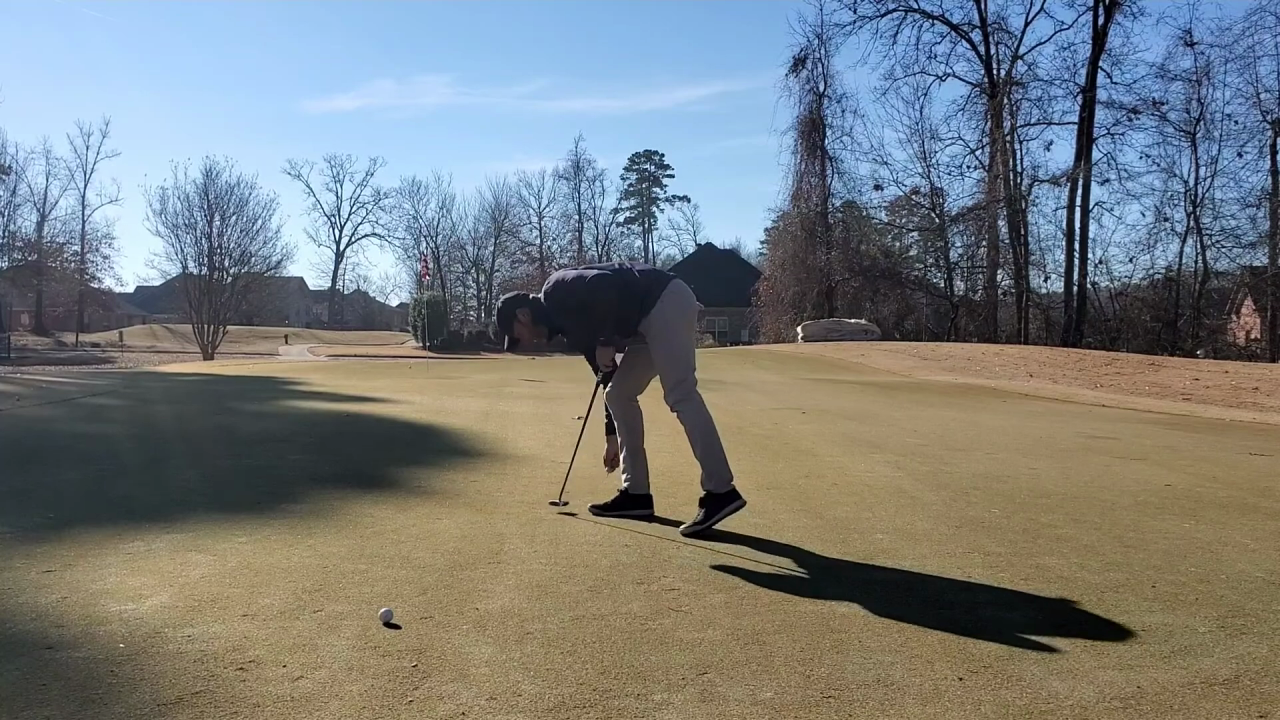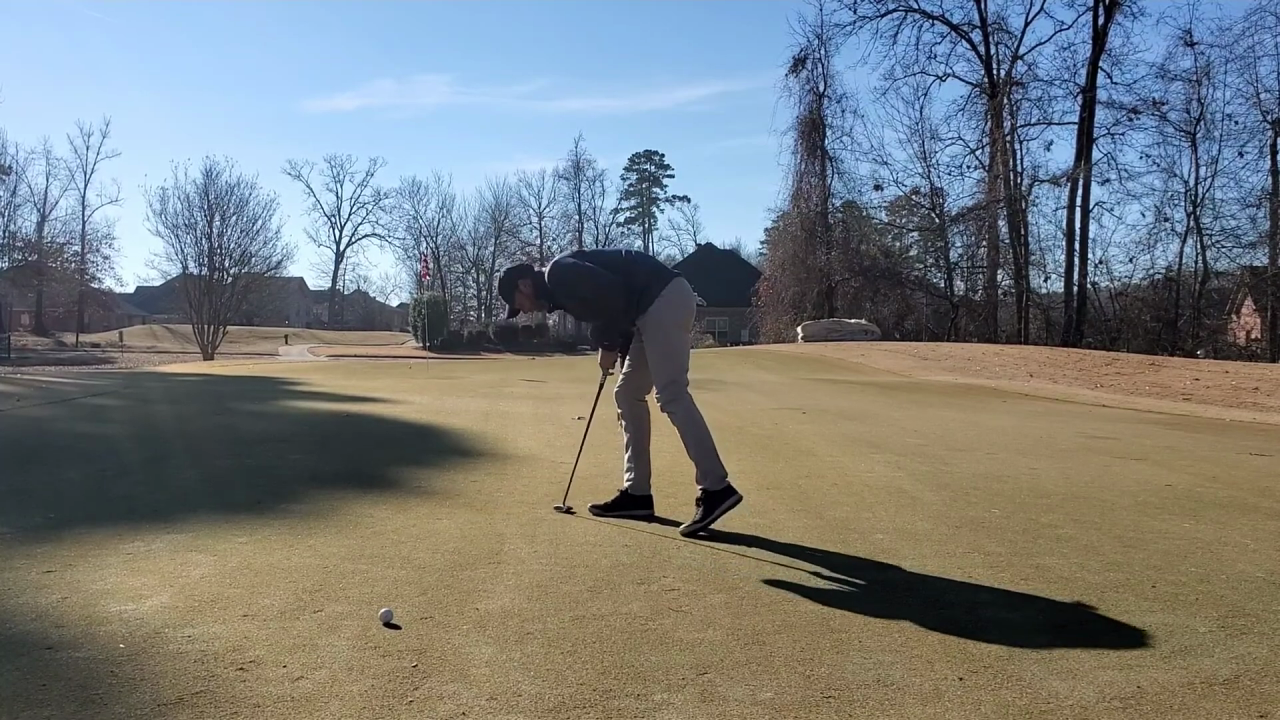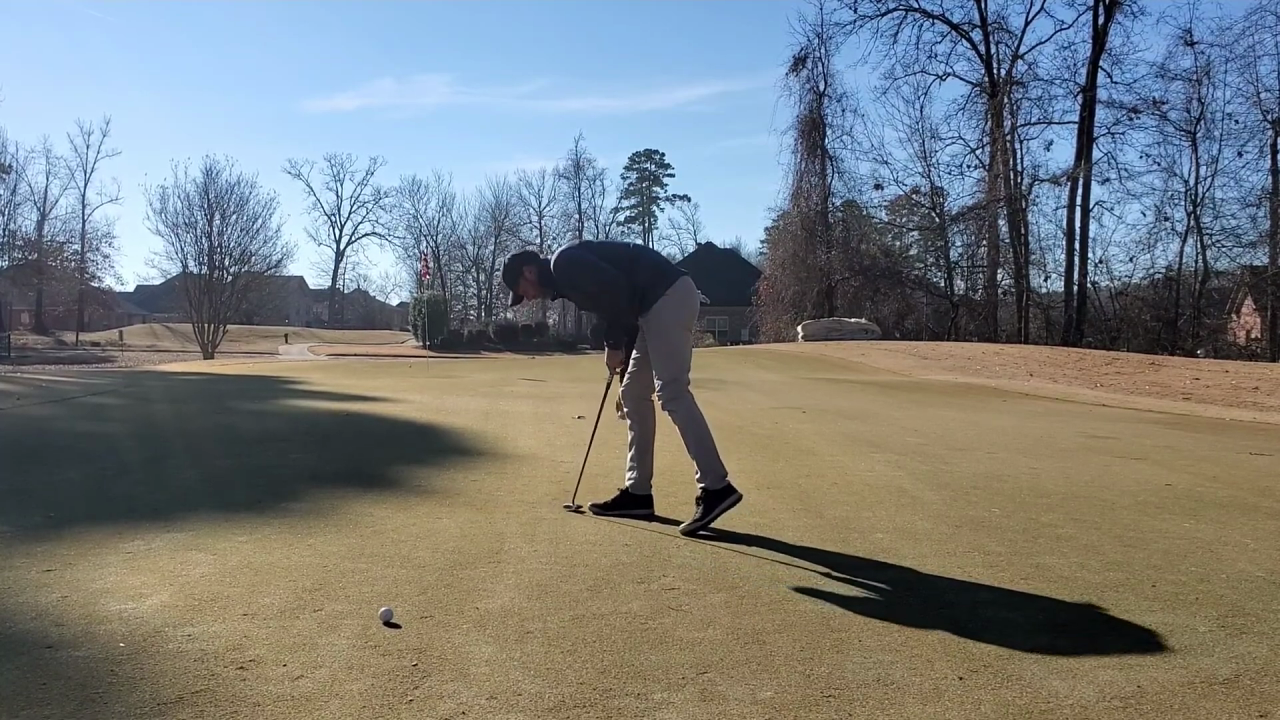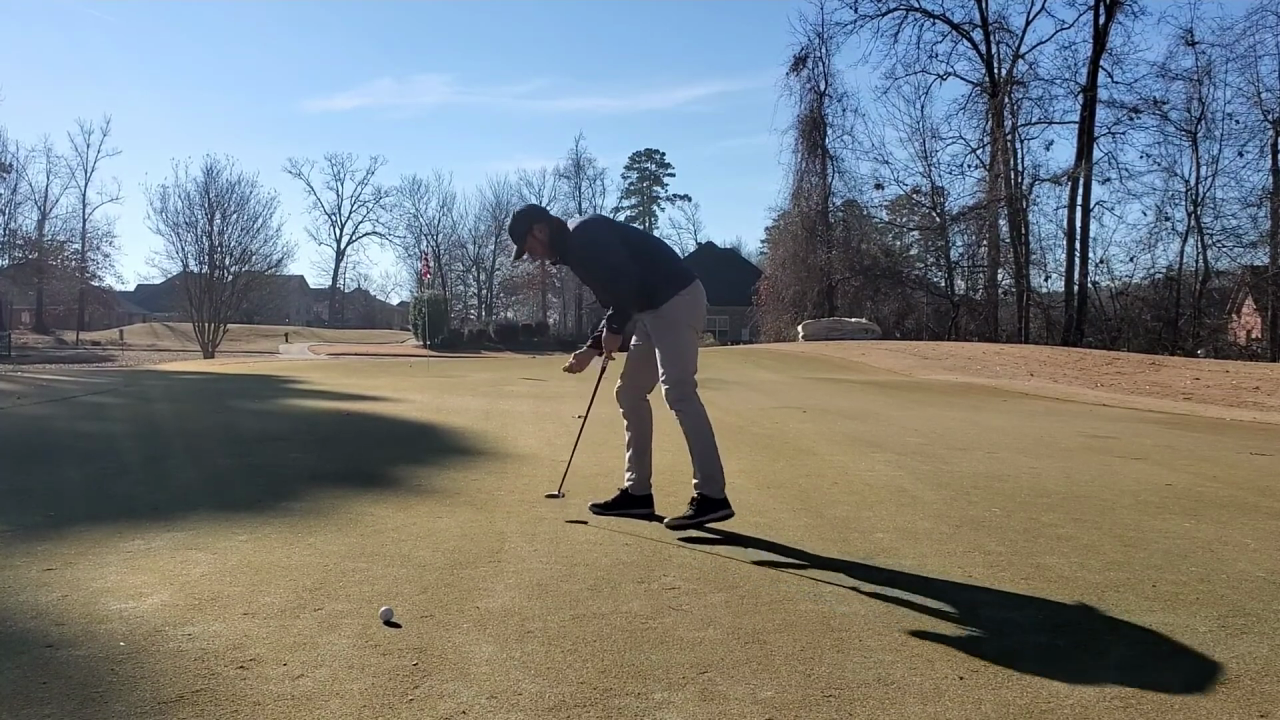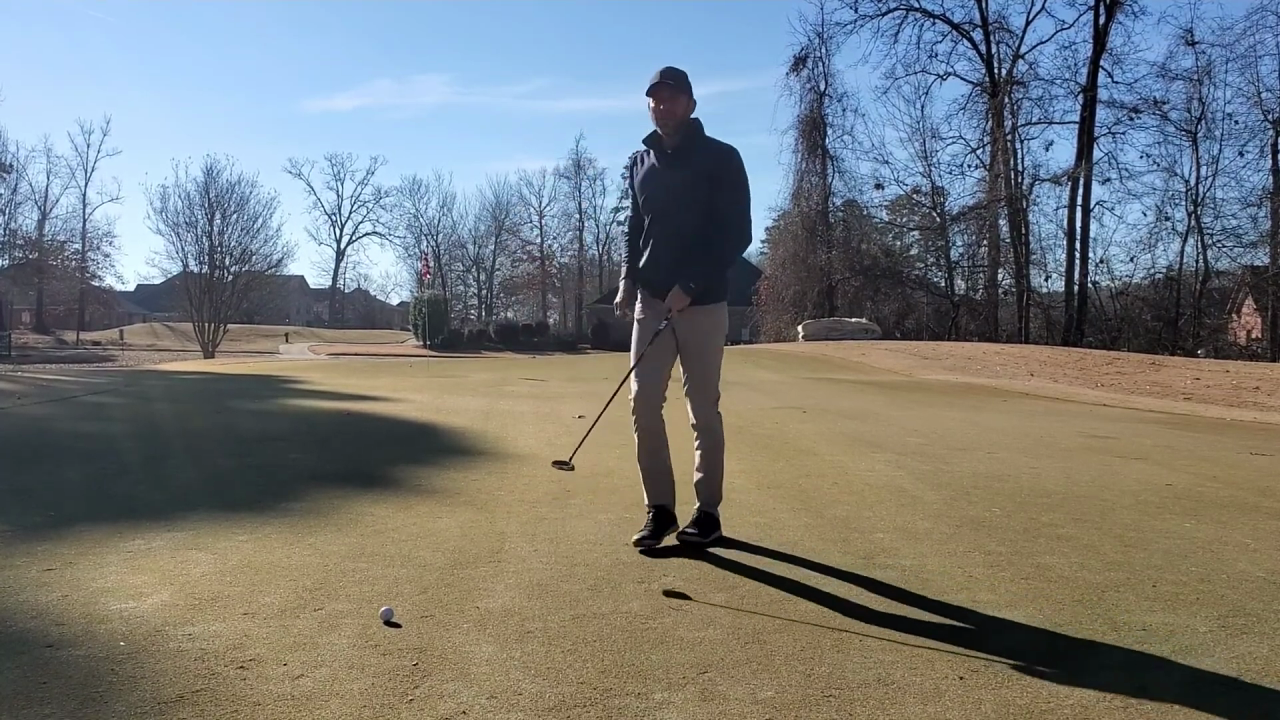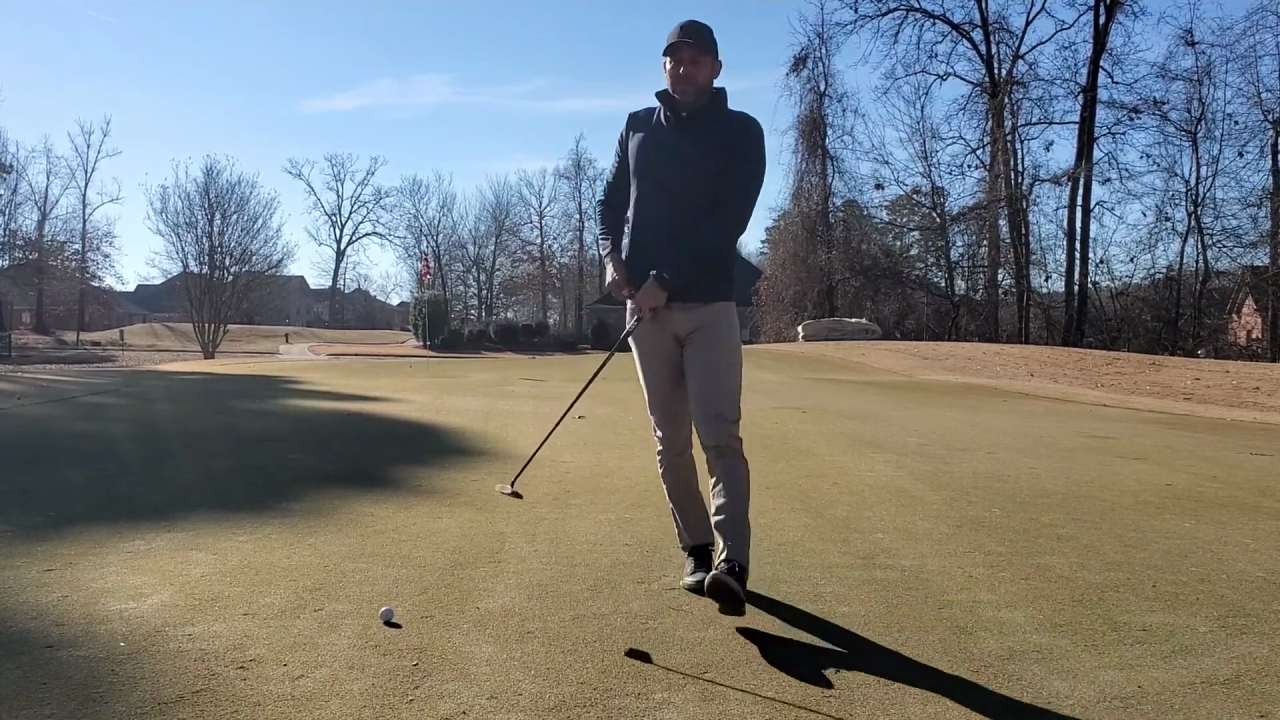
dt=0.7s
person 1, frame 1
left shoulder: (557, 292)
right shoulder: (566, 322)
left elbow: (603, 284)
right elbow: (607, 375)
left wrist: (604, 342)
right wrist: (613, 437)
left hip: (667, 302)
right hip: (650, 318)
left knee: (680, 395)
right knee: (618, 394)
left ankle: (721, 493)
right ankle: (636, 493)
person 1, frame 2
left shoulder: (559, 274)
right shoulder: (562, 291)
left elbow: (611, 290)
right elbow: (615, 320)
left wrist: (607, 346)
left hip: (665, 299)
right hip: (655, 307)
left knee: (671, 395)
right knee: (628, 393)
left ankle: (716, 490)
right ankle: (636, 494)
person 1, frame 3
left shoulder: (564, 263)
right shoulder: (566, 278)
left elbow: (616, 288)
right elbow: (617, 312)
left wrist: (613, 345)
right wrist: (624, 371)
left hip: (669, 296)
right hip: (659, 304)
left knee: (672, 392)
right knee: (634, 393)
left ankle: (716, 488)
right ankle: (637, 493)
person 1, frame 4
left shoulder: (584, 233)
right shoulder: (574, 250)
left elbow: (628, 277)
right elbow: (618, 300)
left wrist: (614, 328)
right wrist: (592, 349)
left hip: (677, 298)
right hip: (655, 307)
left knee: (678, 391)
right knee: (630, 392)
left ankle: (712, 496)
right ankle: (638, 492)
person 1, frame 5
left shoulder: (721, 159)
right shoulder: (640, 163)
left elbow: (736, 235)
left wrist: (689, 286)
right wrist: (627, 279)
left hip: (705, 303)
right hip: (651, 300)
left knee: (704, 411)
right knee: (645, 402)
left ankle: (707, 510)
right ankle: (660, 511)
person 1, frame 6
left shoulder: (741, 132)
right shoulder: (637, 126)
left elbow: (730, 220)
right elbow: (610, 202)
left wrist: (665, 280)
right wrist: (613, 258)
left hip: (710, 306)
right hip: (647, 307)
left knee: (718, 432)
right knee: (671, 439)
left ankle: (733, 569)
right ankle: (697, 547)
